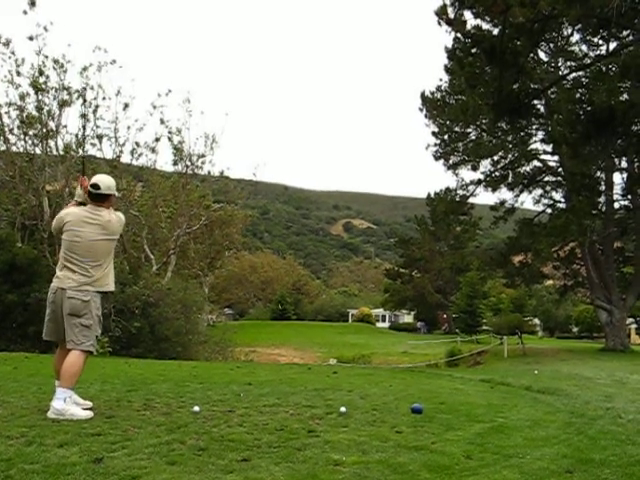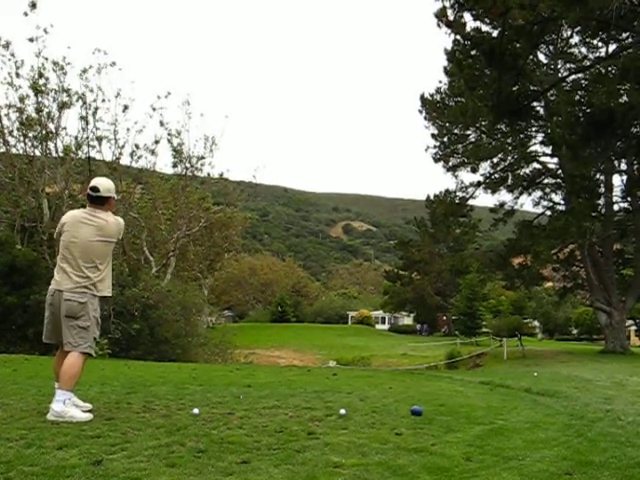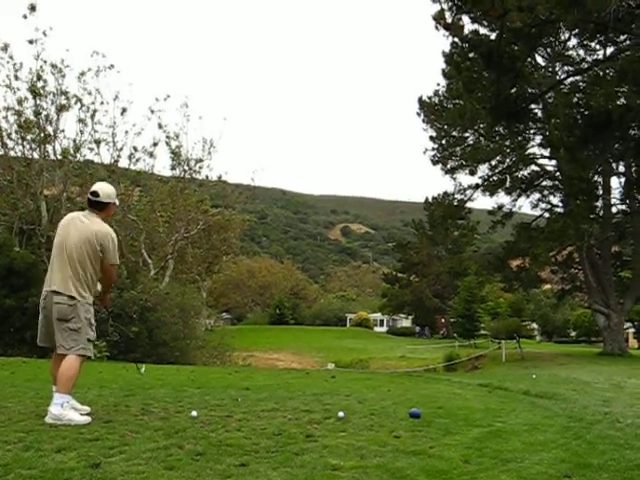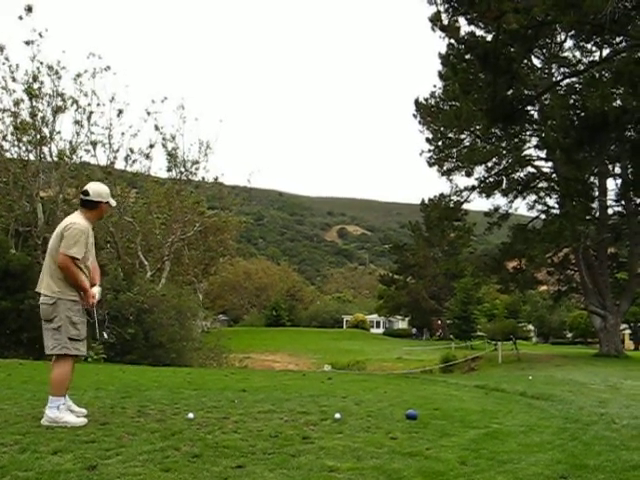
dt=0.5s
person 1, frame 1
left shoulder: (70, 214)
right shoulder: (116, 221)
left elbow: (55, 226)
left wrist: (77, 199)
right wrist: (90, 191)
left hip: (59, 288)
right hip: (84, 294)
left knee: (65, 344)
right knee: (80, 347)
left ankle: (64, 395)
right ankle: (60, 403)
person 1, frame 2
left shoulder: (70, 217)
right shoulder: (115, 224)
right wrist: (103, 208)
left hip: (58, 291)
right hip: (82, 296)
left knee: (64, 347)
right knee: (78, 349)
left ankle: (63, 396)
right ankle: (60, 405)
person 1, frame 3
left shoulder: (69, 218)
right shoulder: (106, 233)
right elbow: (109, 272)
right wrist: (105, 293)
left hip: (52, 292)
right hip: (75, 299)
left knee: (60, 350)
right knee: (76, 352)
left ankle: (61, 399)
right ankle: (59, 408)
person 1, frame 4
left shoulder: (79, 223)
right shoulder: (78, 226)
left elbow: (90, 260)
right elbow: (64, 263)
left wrist: (95, 287)
right wrist: (85, 289)
left hip: (57, 296)
right hip: (63, 298)
left knee: (61, 354)
right knee: (66, 354)
left ankle: (60, 402)
right ankle: (54, 411)
